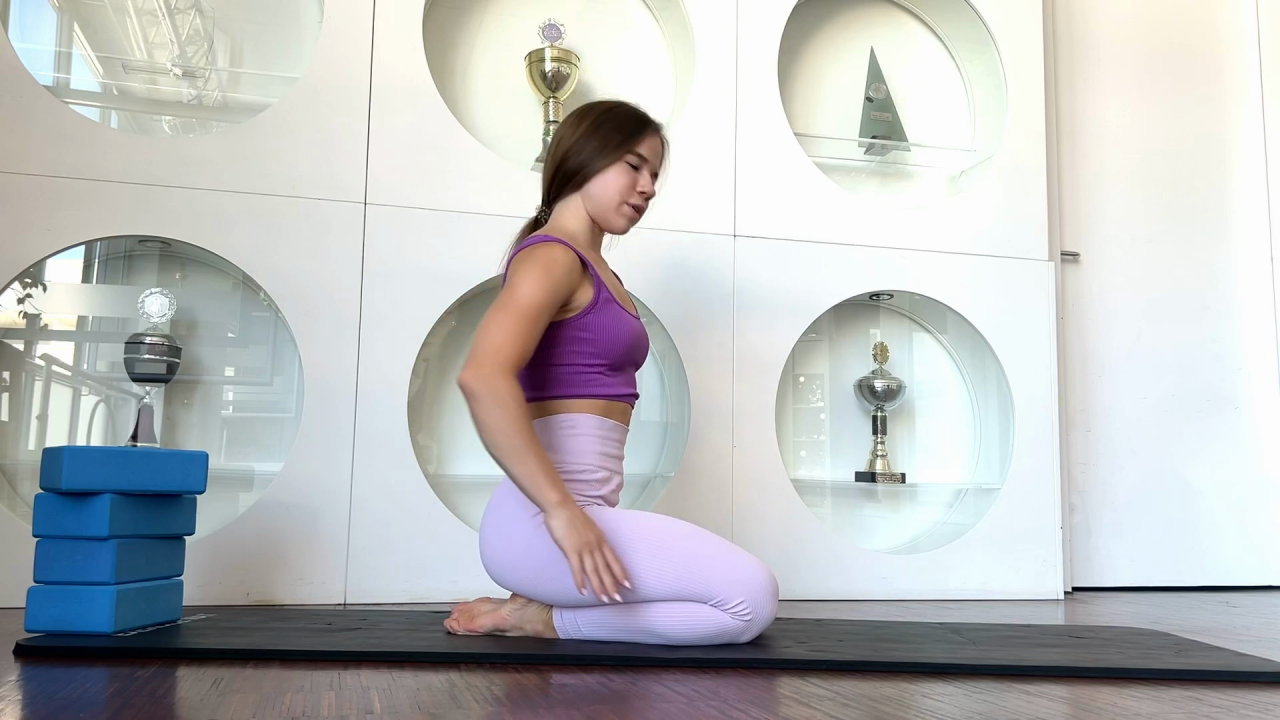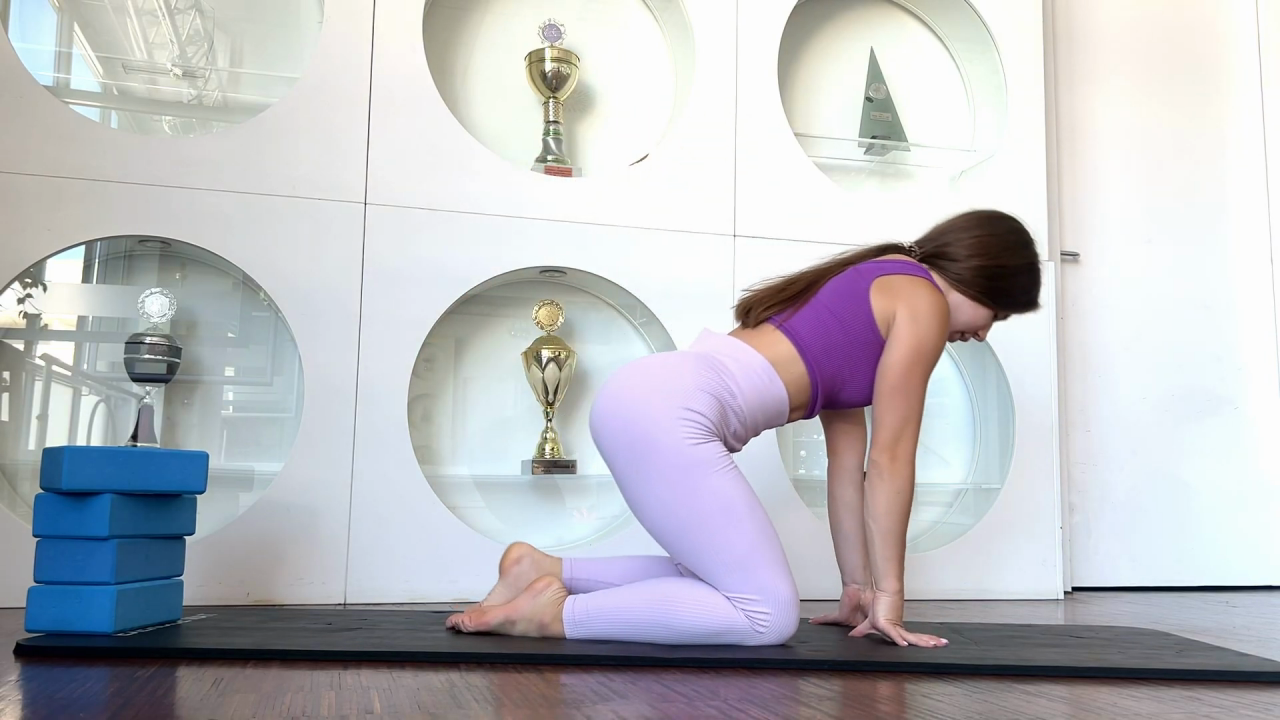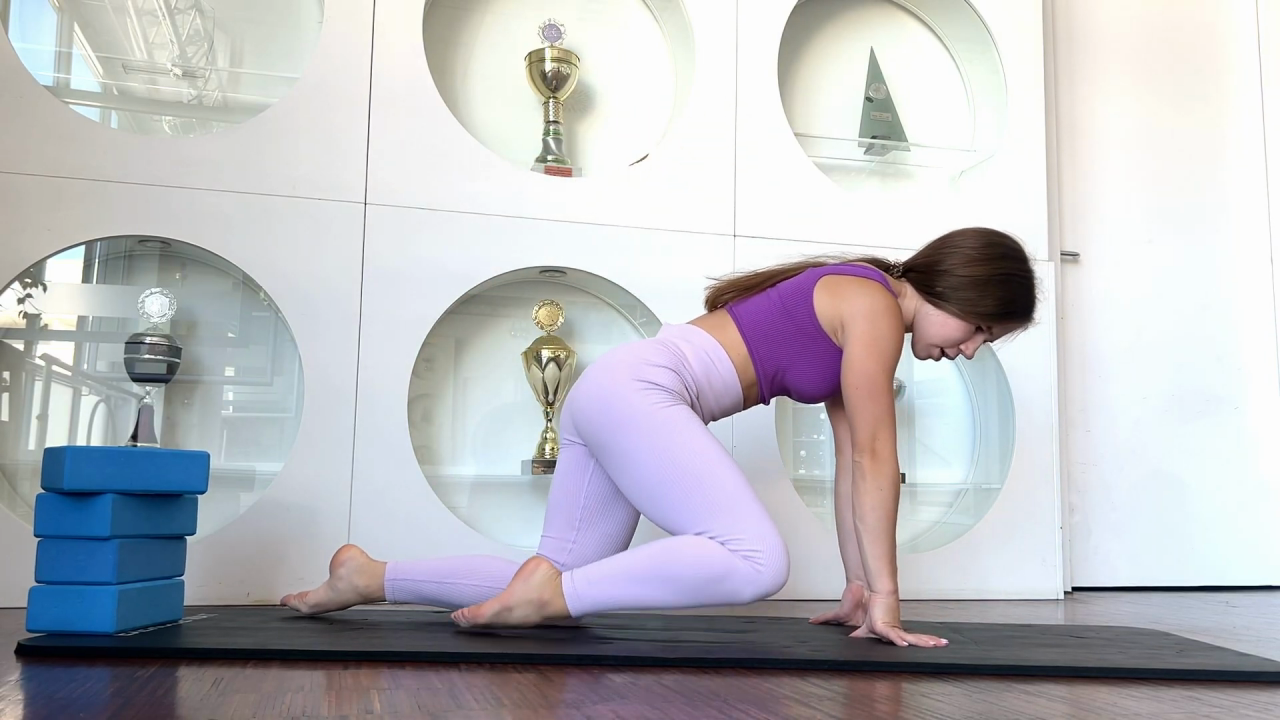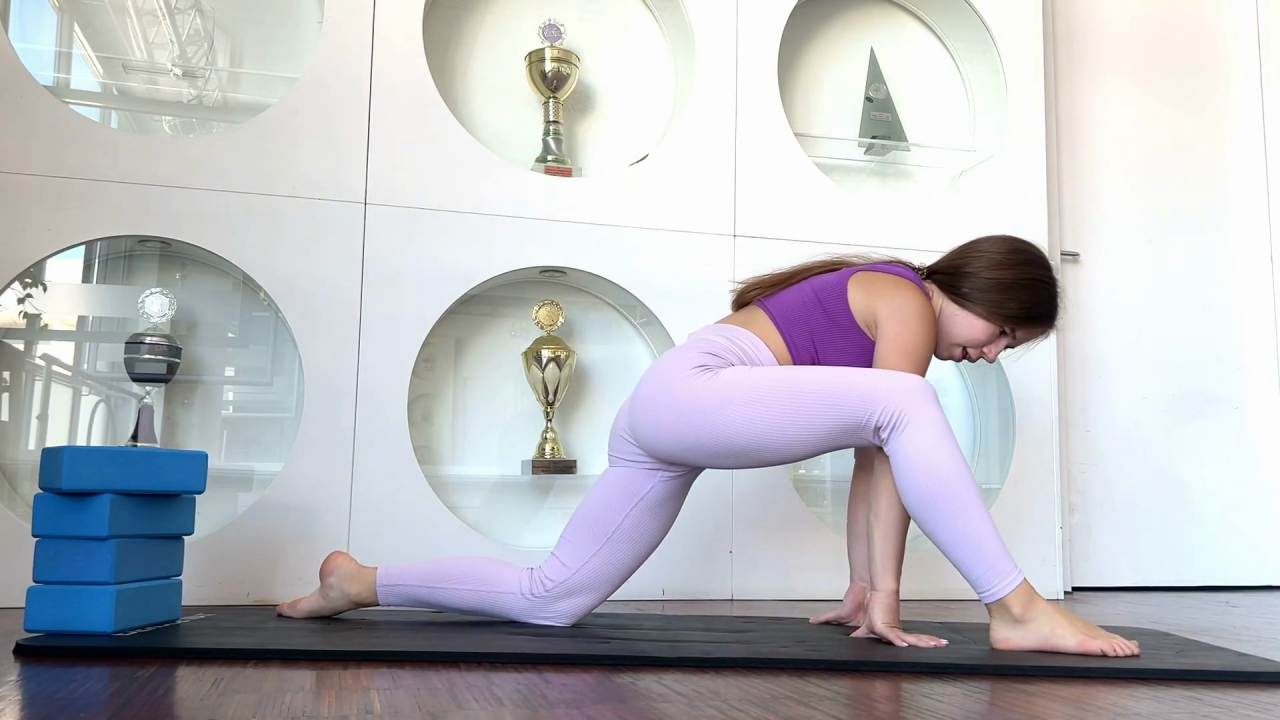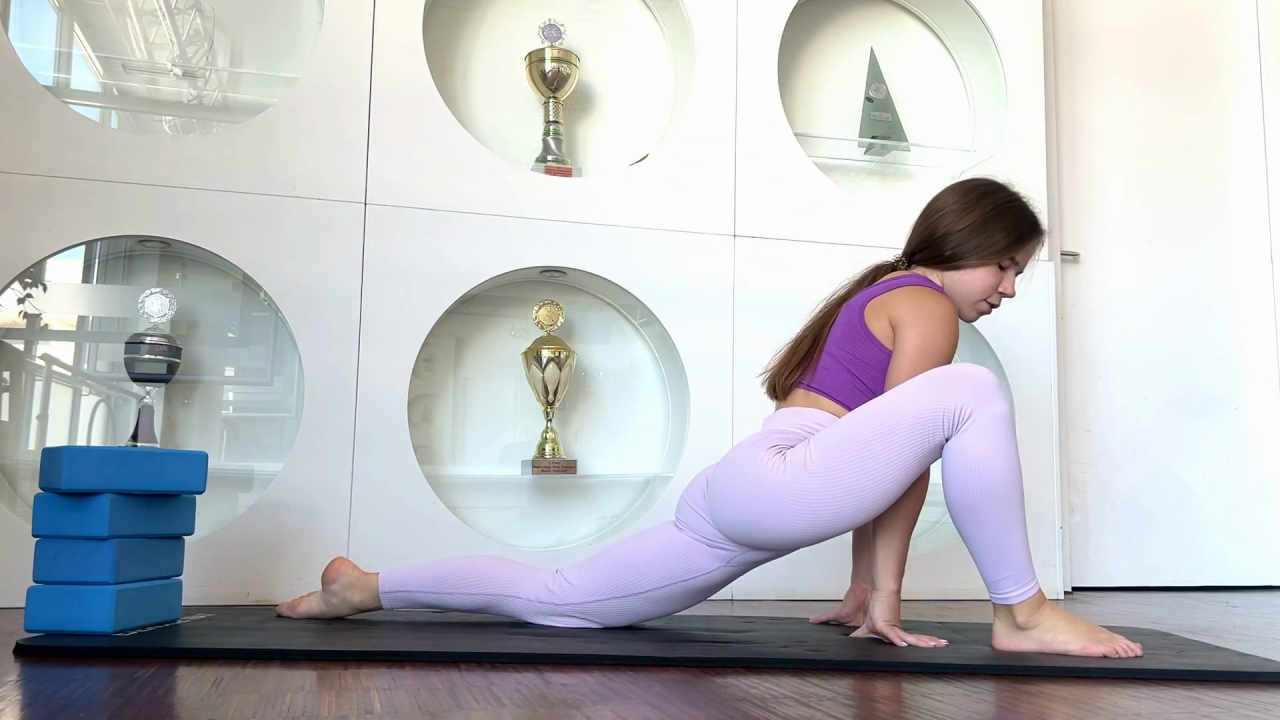
dt=1s
person 1, frame 1
left shoulder: (594, 272)
right shoulder: (550, 258)
right elbow: (483, 377)
right wrist: (559, 506)
left hip: (577, 513)
right hip: (545, 524)
right knee: (751, 597)
left ankle: (550, 599)
right ankle: (547, 616)
person 1, frame 2
left shoulder: (867, 289)
right shoulder: (922, 302)
left elbow: (848, 462)
right elbow: (890, 462)
left wrist: (857, 587)
right wrist: (886, 593)
left hip: (640, 396)
right hip: (668, 415)
left knee: (717, 582)
right knee: (768, 616)
left ankle: (546, 570)
right ankle: (557, 613)
person 1, frame 3
left shoulder: (854, 308)
right shoulder: (874, 306)
left elbow: (851, 460)
right elbow: (874, 460)
left wrist: (860, 589)
right wrist: (885, 596)
left hip: (611, 395)
right hip: (637, 389)
left knee: (560, 589)
right knee: (756, 562)
left ankle: (368, 578)
right ankle: (551, 587)
person 1, frame 4
left shoulder: (881, 304)
right shoulder: (909, 303)
left elbow: (875, 461)
right elbow: (898, 440)
left wrist: (865, 591)
right wrist: (884, 595)
left hip: (665, 416)
right hip: (686, 394)
left knee: (550, 601)
right knee: (903, 405)
left ankle: (358, 582)
right ankle: (1017, 609)
person 1, frame 5
left shoulder: (883, 295)
right shoulder: (927, 303)
left elbow: (882, 439)
right elbow: (910, 450)
left wrist: (867, 591)
right wrist: (883, 597)
left hip: (738, 495)
right hip: (770, 487)
left knee: (555, 600)
right knee: (973, 395)
left ankle: (362, 587)
right ankle: (1023, 616)
